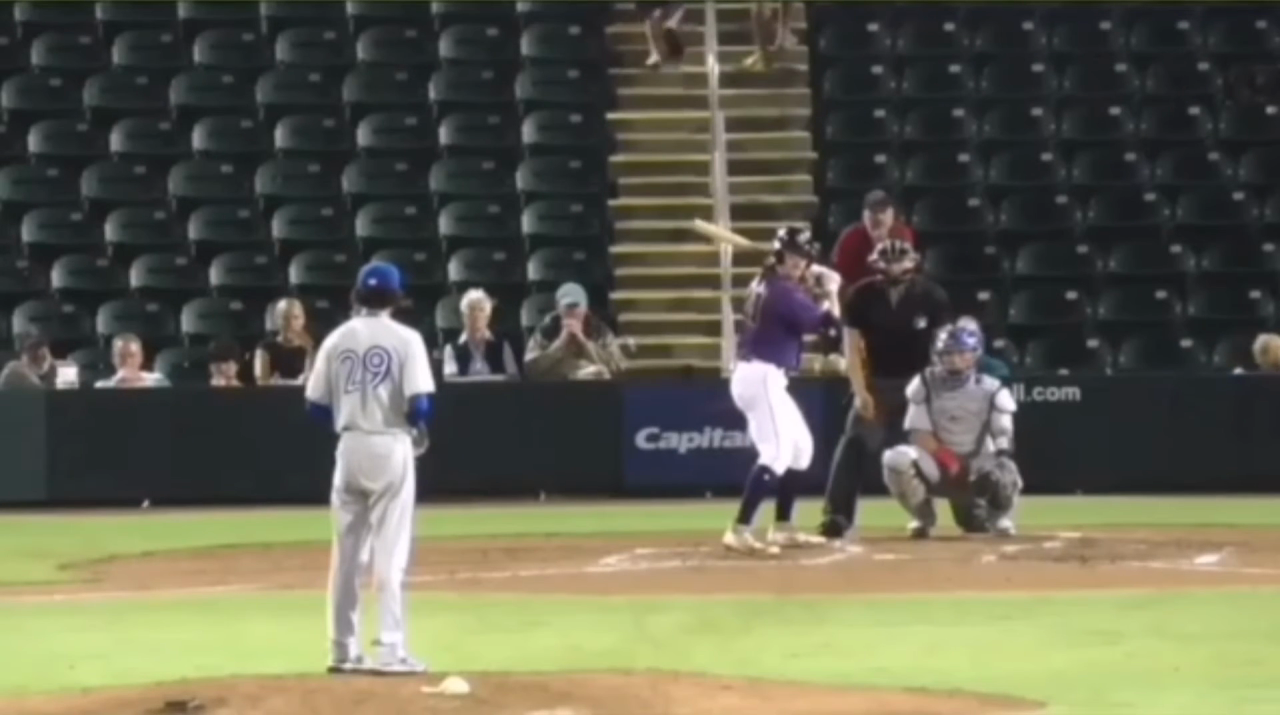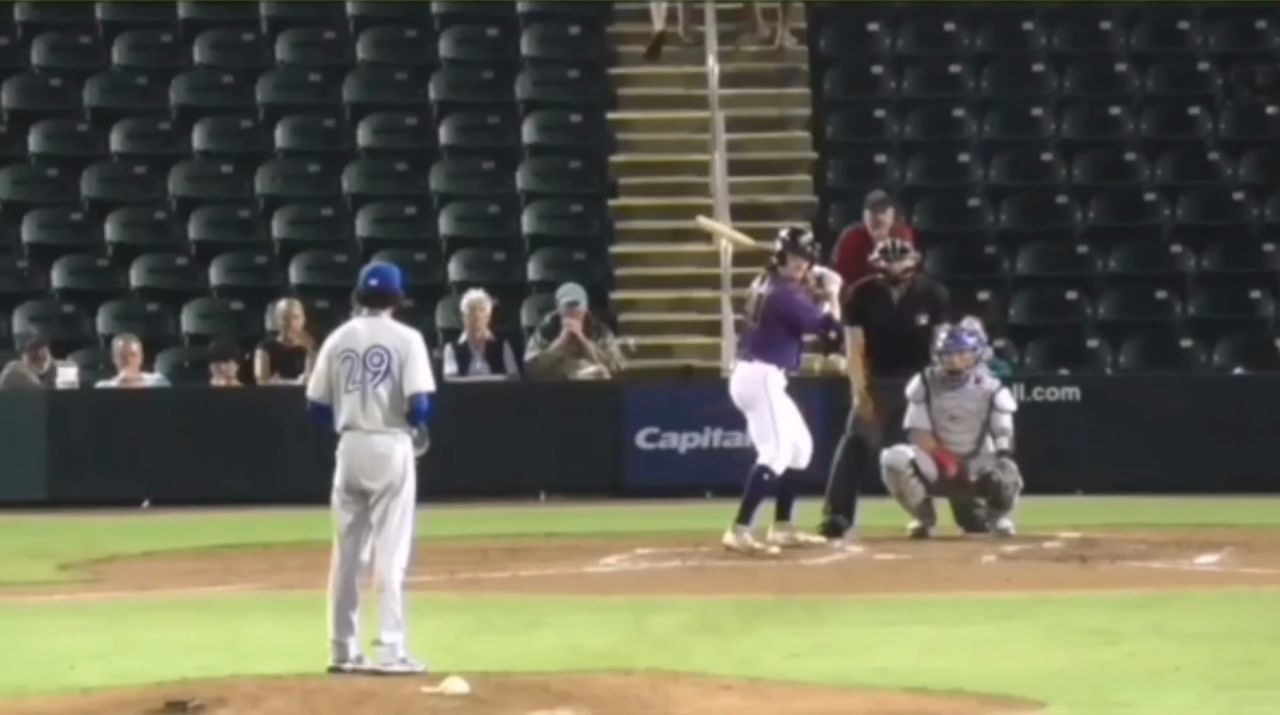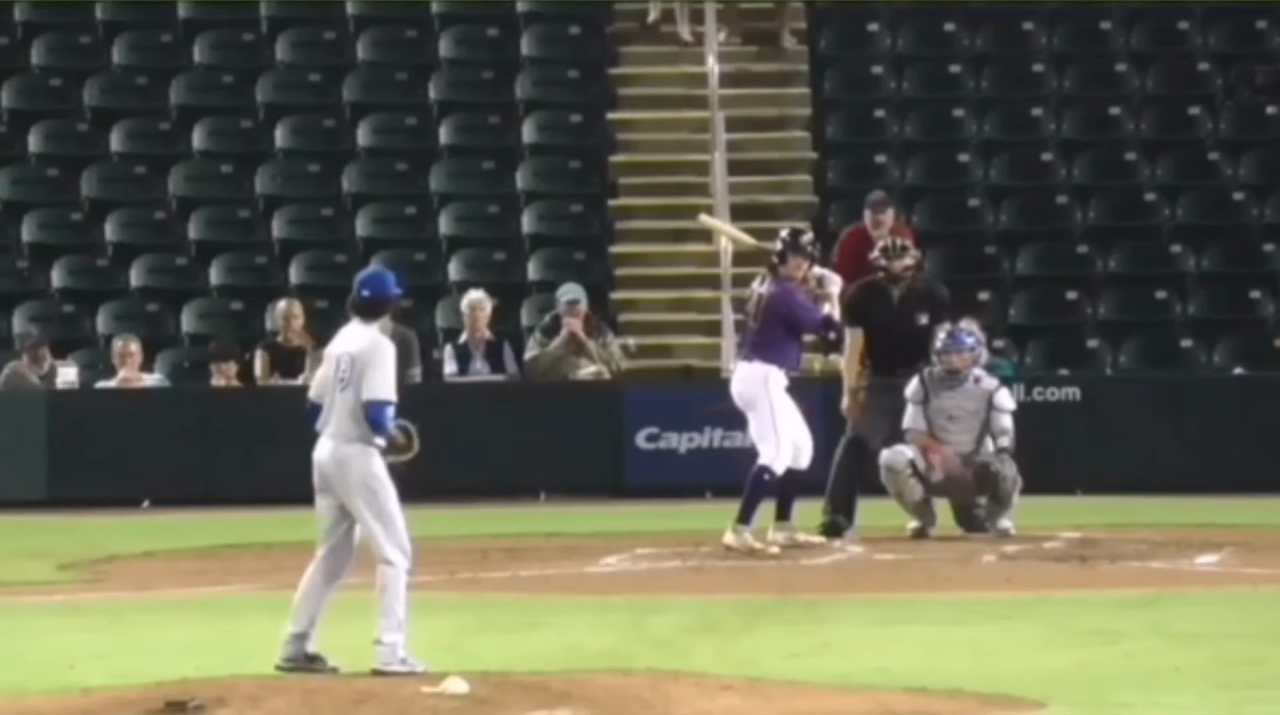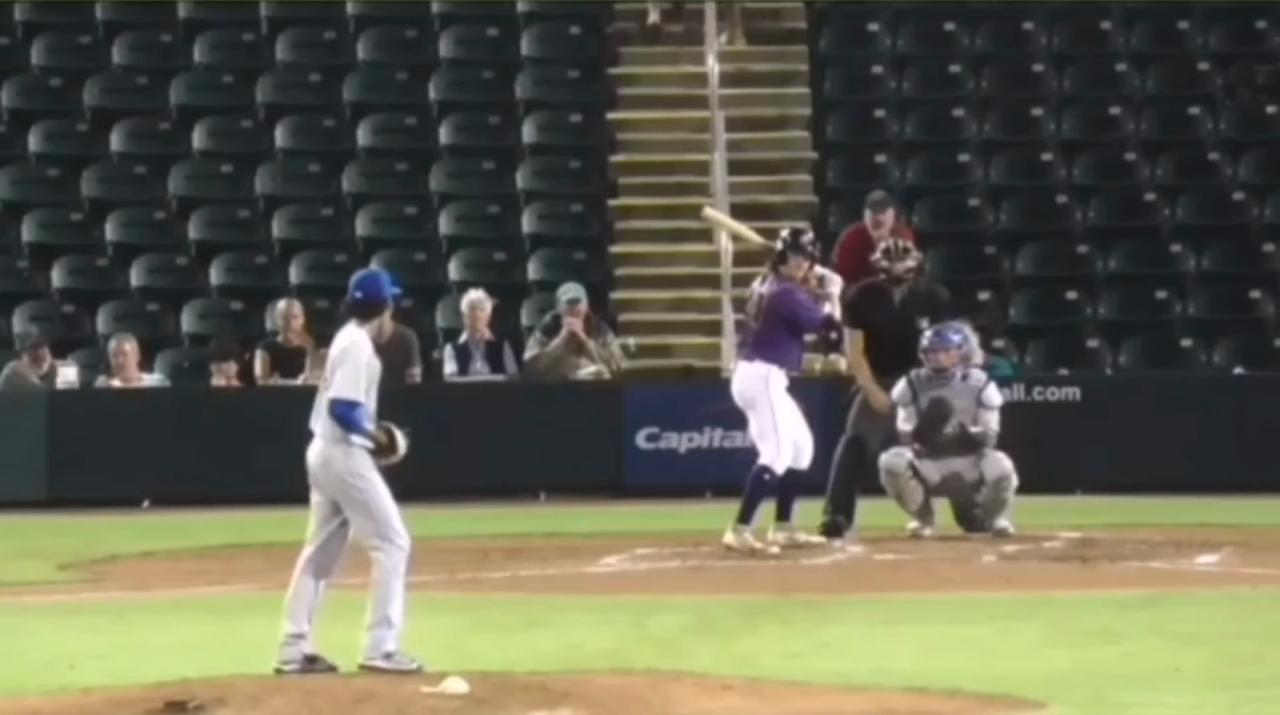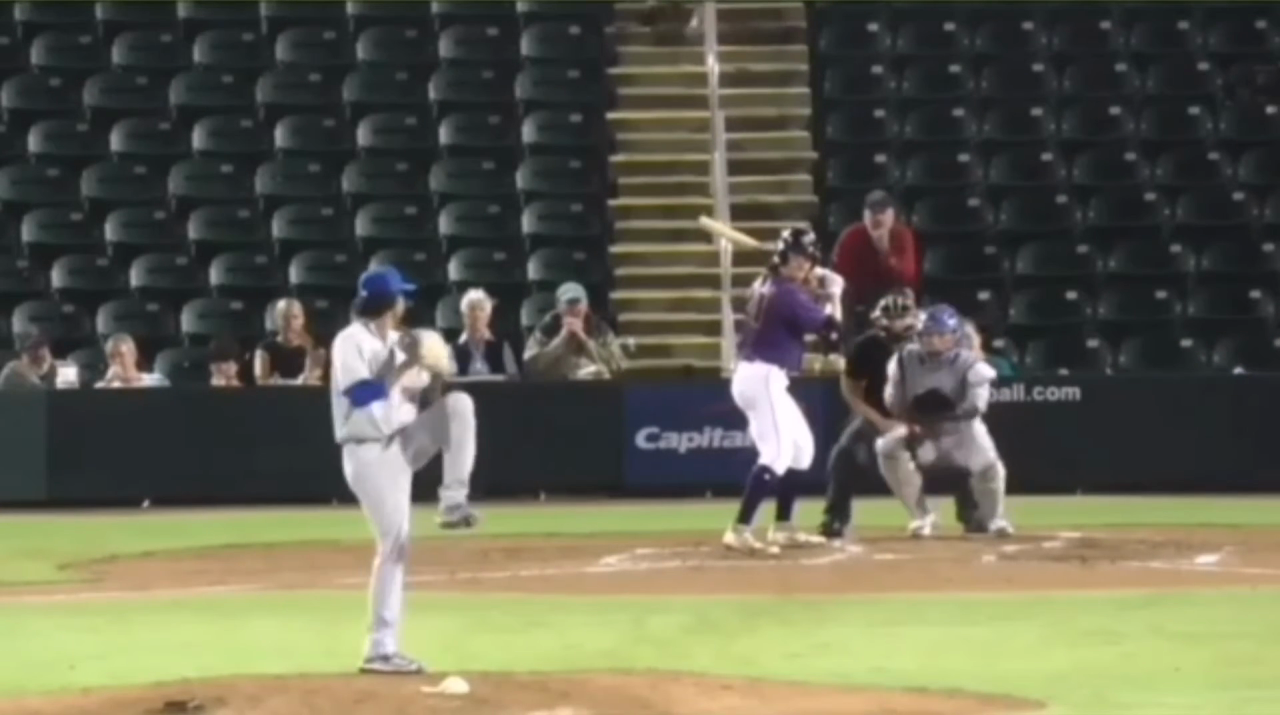
dt=0.5s
person 1, frame 1
left shoulder: (336, 339)
right shoulder: (405, 338)
left elbow: (316, 405)
right elbow: (419, 405)
right wrist: (416, 428)
left hip: (349, 448)
right hip: (390, 448)
left knee: (346, 552)
right knee: (390, 552)
left ankle: (344, 649)
right ankle: (390, 651)
person 1, frame 2
left shoulder: (337, 339)
right shoulder: (406, 338)
left elbow: (317, 405)
right elbow: (420, 405)
right wrist: (415, 428)
left hip: (349, 449)
right hip: (390, 448)
left knee: (347, 553)
right knee: (391, 553)
left ankle: (344, 650)
right ankle: (390, 651)
person 1, frame 3
left shoulder: (339, 340)
right shoulder: (378, 345)
left elbow: (315, 404)
right elbow: (376, 411)
right wrist: (391, 433)
left hip: (326, 452)
right hip: (357, 455)
left knee: (332, 552)
right knee: (394, 551)
left ankle: (296, 647)
right ankle: (391, 652)
person 1, frame 4
left shoulder: (349, 339)
right shoulder: (358, 346)
right elbow: (341, 408)
left wrist: (371, 431)
right wrist: (376, 435)
left hip: (327, 452)
right hip: (345, 456)
left knee: (319, 553)
right knee: (393, 543)
left ankle: (294, 650)
right ankle: (381, 648)
person 1, frame 5
left shoulder: (400, 341)
right shoulder: (350, 340)
left elbow: (416, 395)
right elbow: (361, 394)
left wrist: (433, 386)
right wrist: (403, 367)
left hip: (404, 441)
right hip: (369, 453)
left knee: (460, 404)
right knee: (393, 545)
left ankle: (453, 502)
right ankle: (381, 650)
person 2, frame 1
left shoulder: (765, 283)
right shoulder: (784, 291)
right elbow: (829, 321)
right wrist: (832, 290)
left hip: (761, 376)
right hip: (761, 377)
left knee: (800, 447)
right knee: (777, 452)
left ankle: (782, 528)
right ankle: (739, 531)
person 2, frame 2
left shoulder: (766, 284)
right shoulder: (785, 292)
left elbow: (800, 318)
right elbow: (828, 323)
left hip: (759, 376)
right hip: (760, 377)
left knee: (799, 446)
right knee: (776, 452)
left ankle: (782, 528)
right ankle: (739, 531)
person 2, frame 3
left shoulder: (767, 284)
right shoulder: (785, 292)
left elbow: (800, 314)
right elbow: (828, 324)
left hip: (759, 376)
right hip: (761, 377)
left knee: (800, 446)
right knee: (777, 453)
left ankle: (782, 528)
right ankle: (739, 531)
person 2, frame 4
left shoulder: (767, 284)
right shoulder: (786, 292)
left elbow: (802, 314)
right elbow: (830, 323)
left wrist: (819, 293)
left hip: (761, 376)
right hip: (762, 378)
left knee: (800, 446)
right knee: (777, 453)
left ankle: (782, 528)
right ankle: (739, 531)
person 2, frame 5
left shoulder: (766, 285)
right shoulder: (787, 293)
right elbow: (831, 326)
left hip: (760, 376)
right hip: (763, 377)
left knee: (801, 447)
right knee: (778, 453)
left ankle: (782, 528)
right ankle: (739, 530)
person 3, frame 1
left shoulder: (931, 295)
right shoulder: (861, 296)
right elbow: (853, 348)
right wrist: (860, 392)
right hip: (877, 382)
right knee: (855, 446)
right ankle: (836, 518)
person 3, frame 2
left shoulder: (932, 293)
right shoulder: (861, 294)
right elbow: (854, 347)
right wrist: (859, 391)
right hip: (878, 381)
right knee: (856, 444)
right ankle: (836, 518)
person 3, frame 3
left shoulder: (932, 293)
right shoulder: (861, 295)
right elbow: (853, 346)
right wrist: (849, 392)
right hip: (878, 381)
right knee: (856, 445)
right ankle: (836, 518)
person 3, frame 4
left shoulder: (934, 295)
right shoulder: (861, 296)
right elbow: (855, 350)
right wrist: (872, 391)
right hip: (877, 383)
right knee: (855, 445)
right ankle: (836, 518)
person 3, frame 5
right shoulder: (864, 347)
right elbow: (850, 391)
right wrist: (879, 421)
right hip: (875, 414)
right knee: (845, 456)
right ankle: (834, 519)
person 4, frame 1
left shoulder: (991, 389)
right shoulder: (925, 384)
left elbow: (1004, 438)
right elbow: (918, 435)
left wrist: (1003, 463)
right wrist: (948, 460)
left hip: (978, 465)
right hip: (936, 464)
left knee: (1005, 476)
right knee: (896, 459)
left ankle: (997, 515)
right ankle: (924, 517)
person 4, frame 2
left shoulder: (991, 388)
right shoulder: (925, 383)
left elbow: (1004, 435)
right elbow: (918, 434)
left wrist: (1004, 463)
right wrist: (947, 460)
left hip: (978, 464)
right hip: (936, 461)
left knee: (1006, 476)
right knee: (894, 458)
left ankle: (997, 515)
right ankle: (924, 516)
person 4, frame 3
left shoulder: (990, 388)
right shoulder: (924, 383)
left elbow: (1004, 434)
right elbow: (913, 434)
left wrist: (1003, 460)
right wrist: (938, 451)
left hip: (977, 465)
right hip: (934, 464)
left knee: (1006, 475)
right knee: (892, 459)
left ankle: (996, 516)
right ankle: (923, 517)
person 4, frame 4
left shoulder: (979, 384)
right shoulder: (913, 383)
left elbow: (989, 437)
right elbow: (903, 431)
left wrist: (962, 432)
right wrist: (919, 431)
left hip: (969, 461)
right hip: (929, 461)
left knee: (1001, 467)
right knee: (891, 461)
left ankle: (993, 516)
right ankle: (923, 517)
person 4, frame 5
left shoulder: (970, 364)
right shoulder: (905, 360)
left elbow: (977, 406)
right elbow: (892, 403)
left wrist: (945, 414)
right wrist: (910, 420)
left hip: (963, 433)
right hip: (923, 436)
left knee: (987, 463)
right knee: (888, 447)
left ankle: (994, 519)
right ankle: (921, 515)
